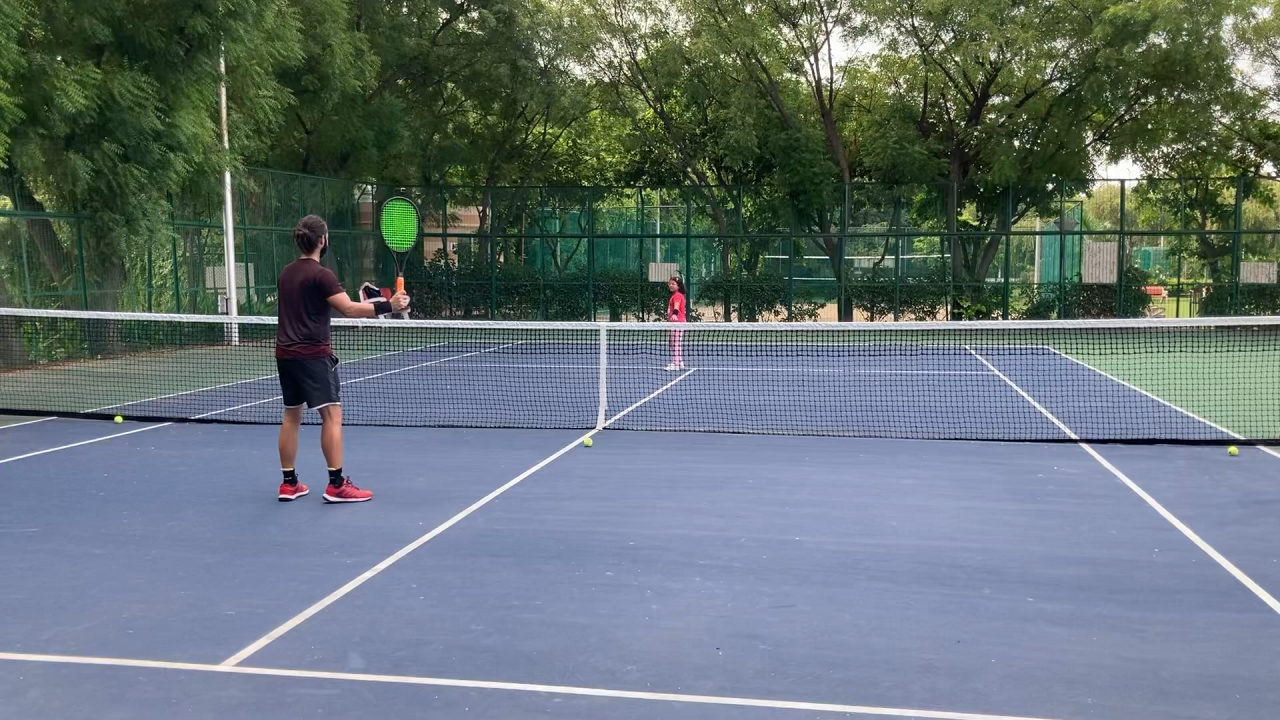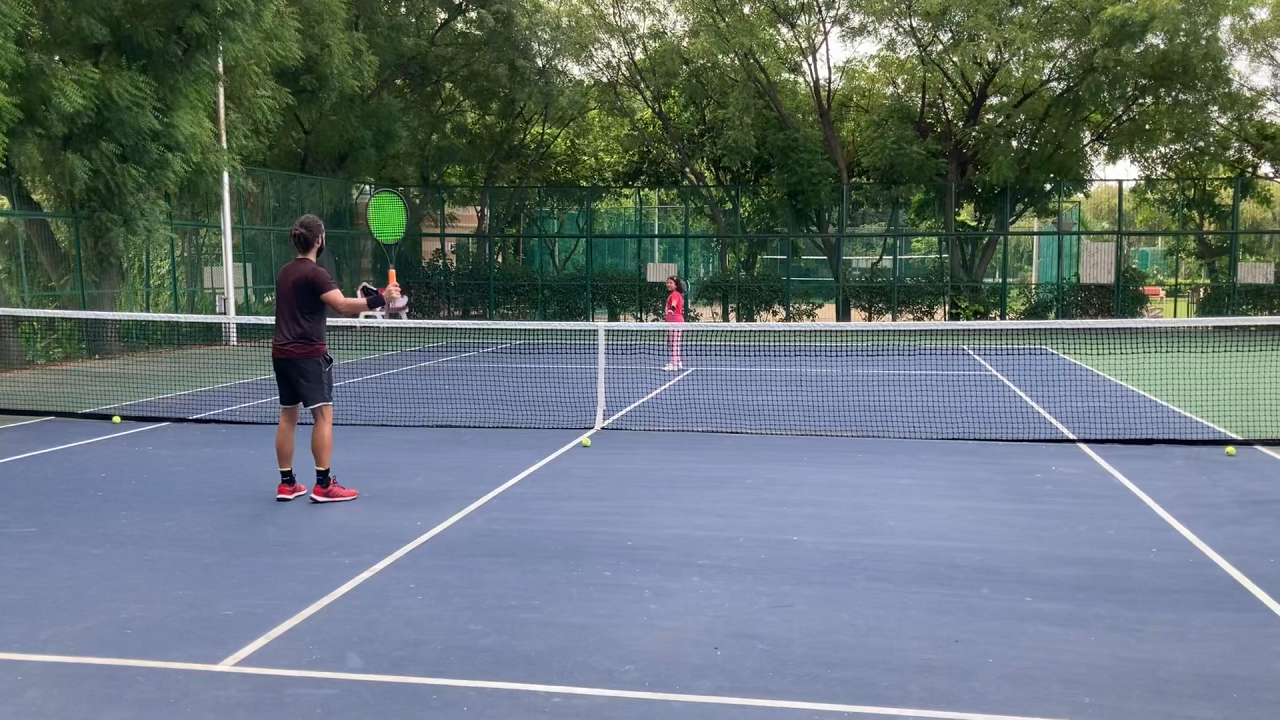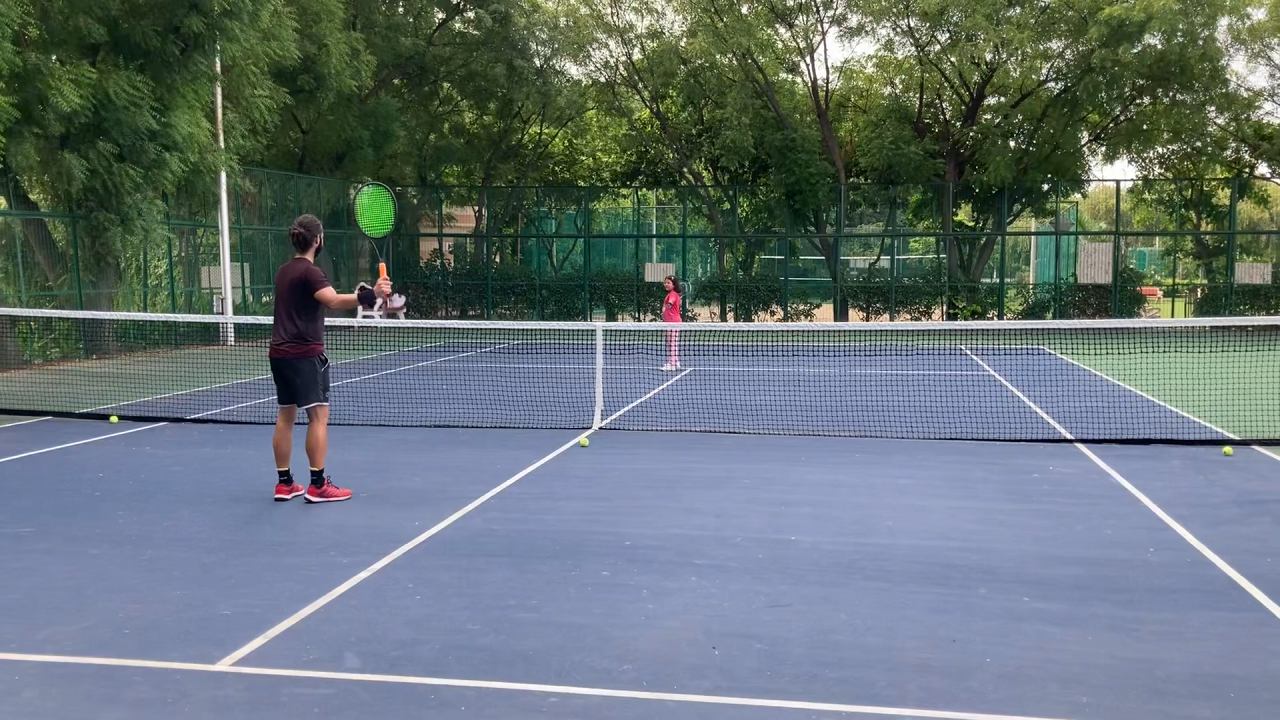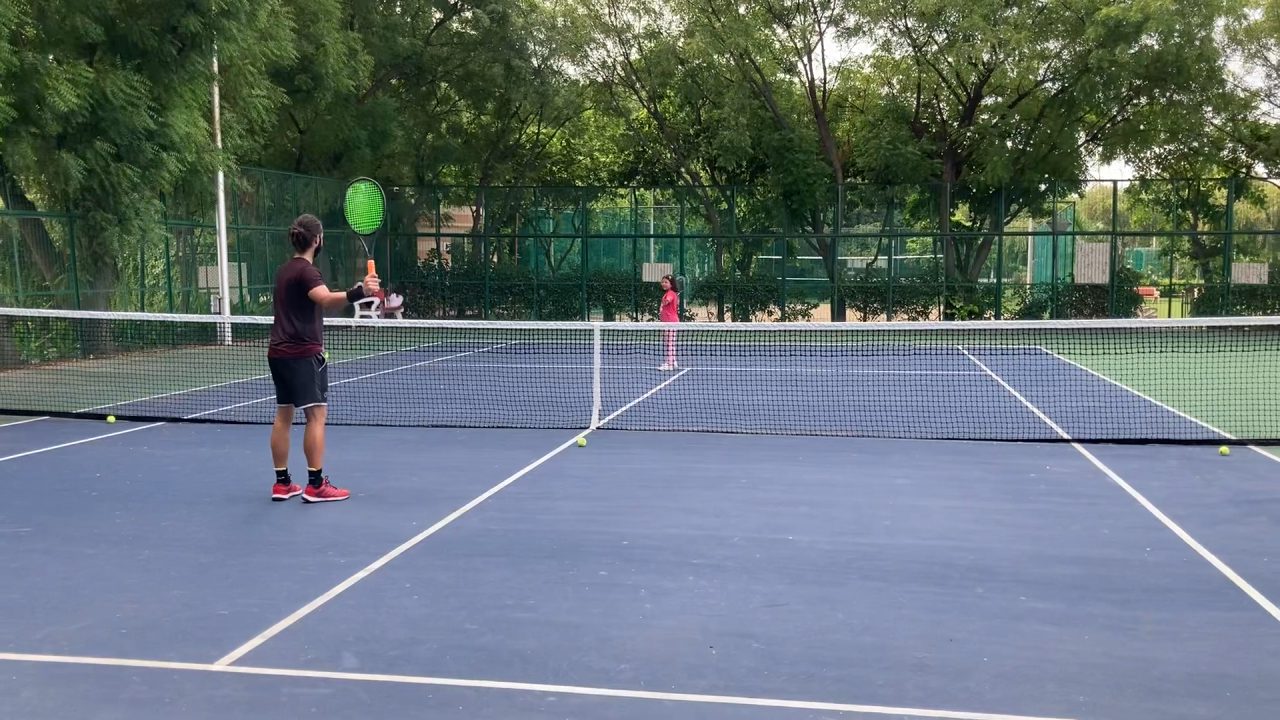
dt=0.1s
person 1, frame 1
left shoulder: (286, 273)
right shoulder: (321, 275)
right elbow: (349, 309)
right wrist: (387, 306)
left hip: (286, 353)
right hip: (313, 354)
left knee: (291, 416)
right knee: (332, 416)
left ankle: (289, 484)
right ankle: (337, 484)
person 1, frame 2
left shoulder: (284, 272)
right shoulder: (314, 273)
right elbow: (342, 305)
right wrist: (380, 299)
left hip: (282, 353)
right hip: (308, 354)
left knee: (288, 416)
right knee: (323, 416)
left ankle: (286, 483)
right ankle: (323, 484)
person 1, frame 3
left shoulder: (284, 270)
right shoulder: (310, 272)
right elbow: (335, 302)
right wrist: (371, 295)
left hip: (280, 352)
right hip: (304, 353)
left knee: (285, 416)
right knee: (318, 416)
left ankle: (284, 483)
right ankle: (318, 485)
person 1, frame 4
left shoulder: (285, 269)
right shoulder: (306, 271)
right elbow: (326, 299)
right wrist: (360, 292)
left hip: (279, 351)
right hip: (303, 353)
left knee: (283, 415)
right knee: (316, 416)
left ankle: (282, 483)
right ankle: (316, 485)
